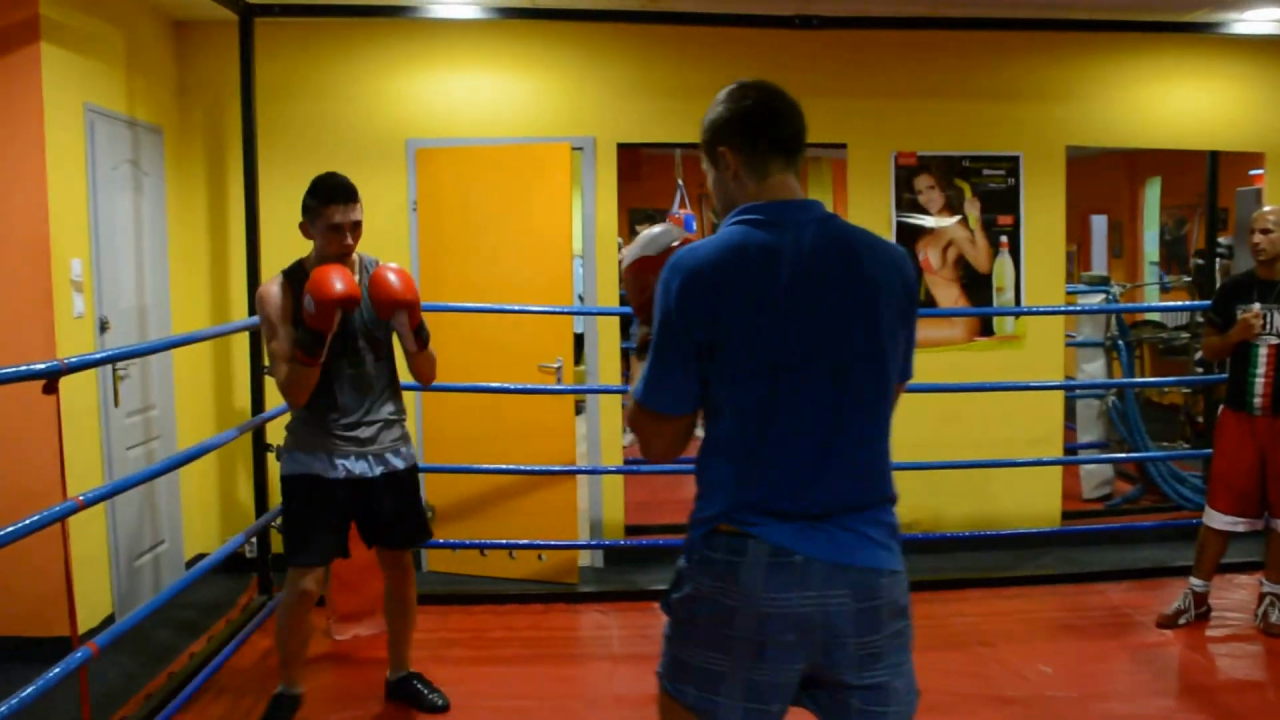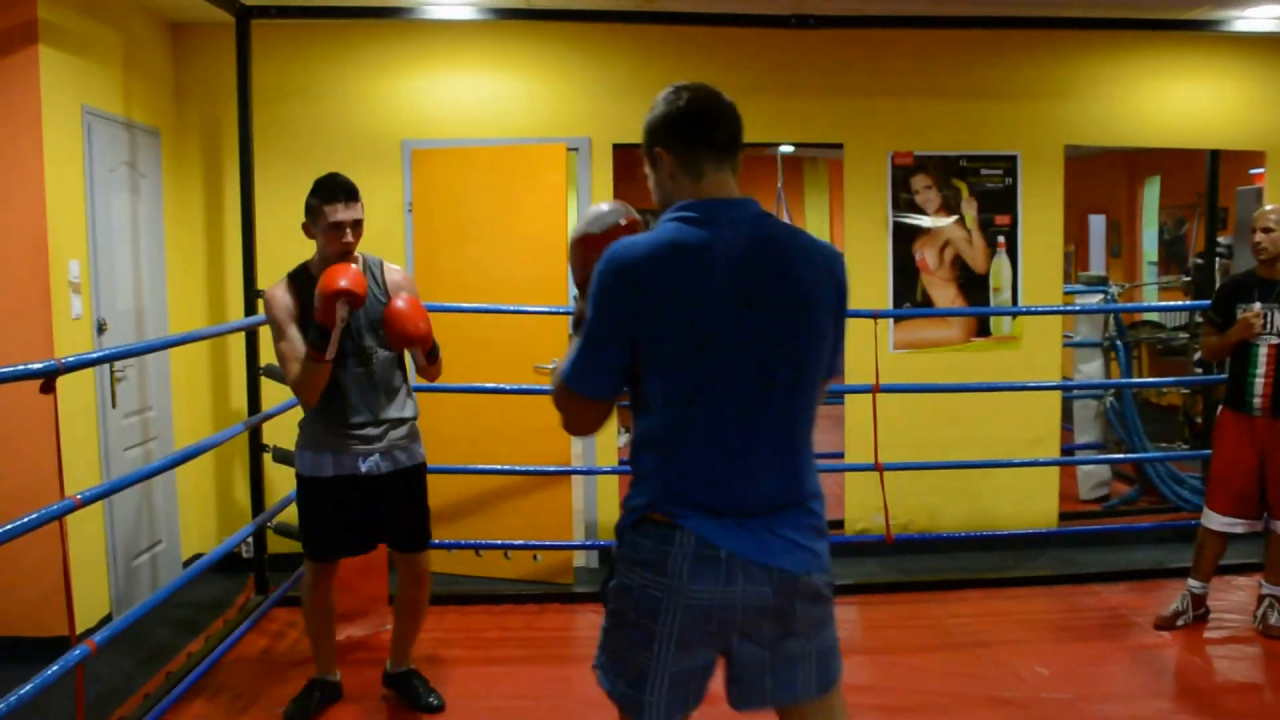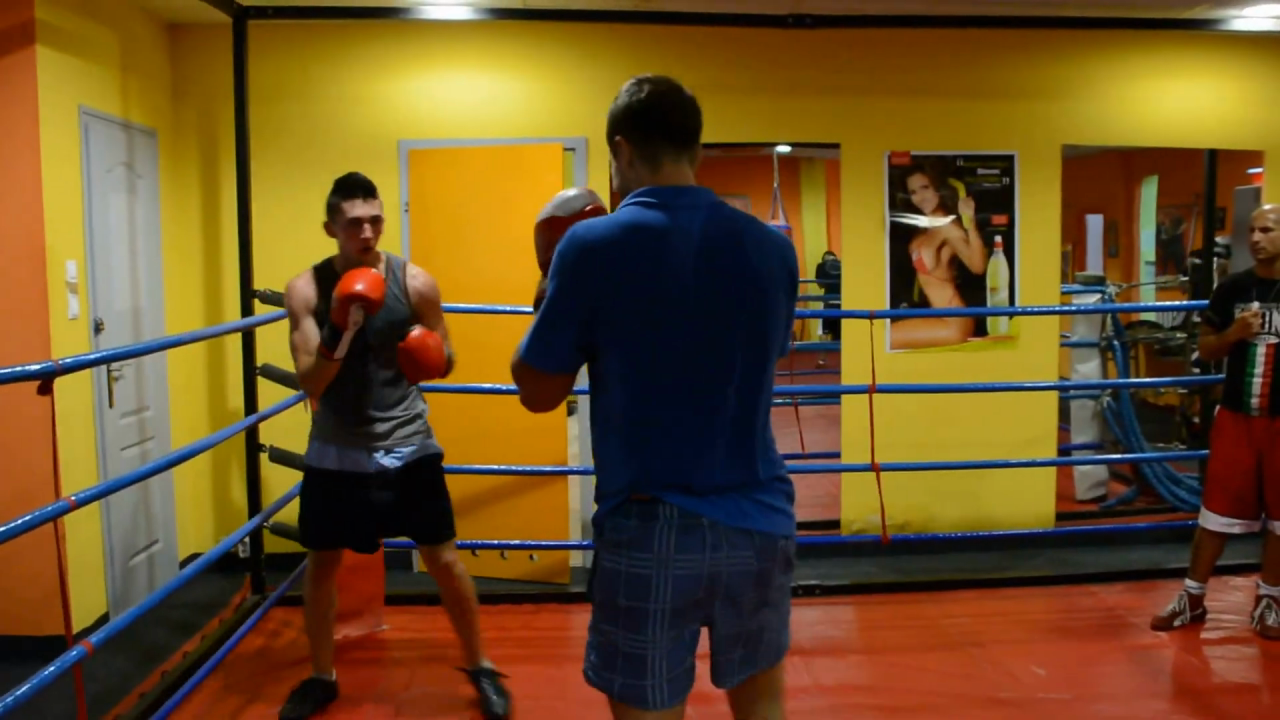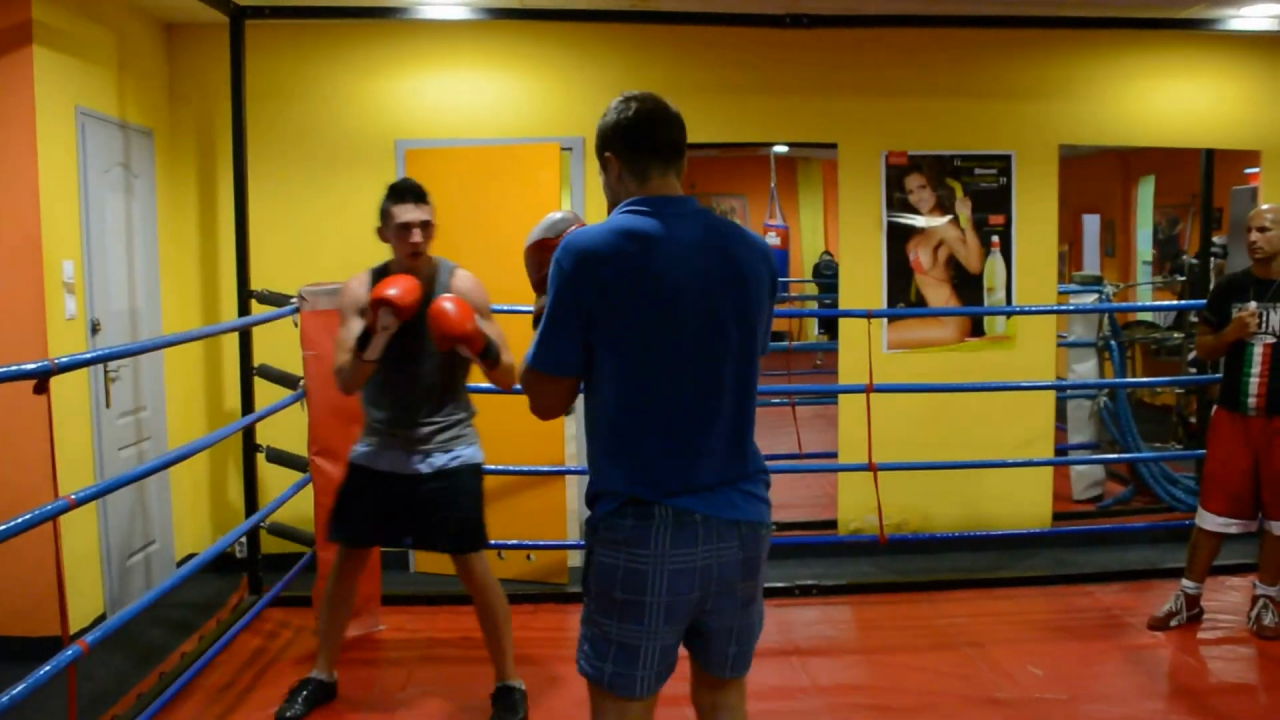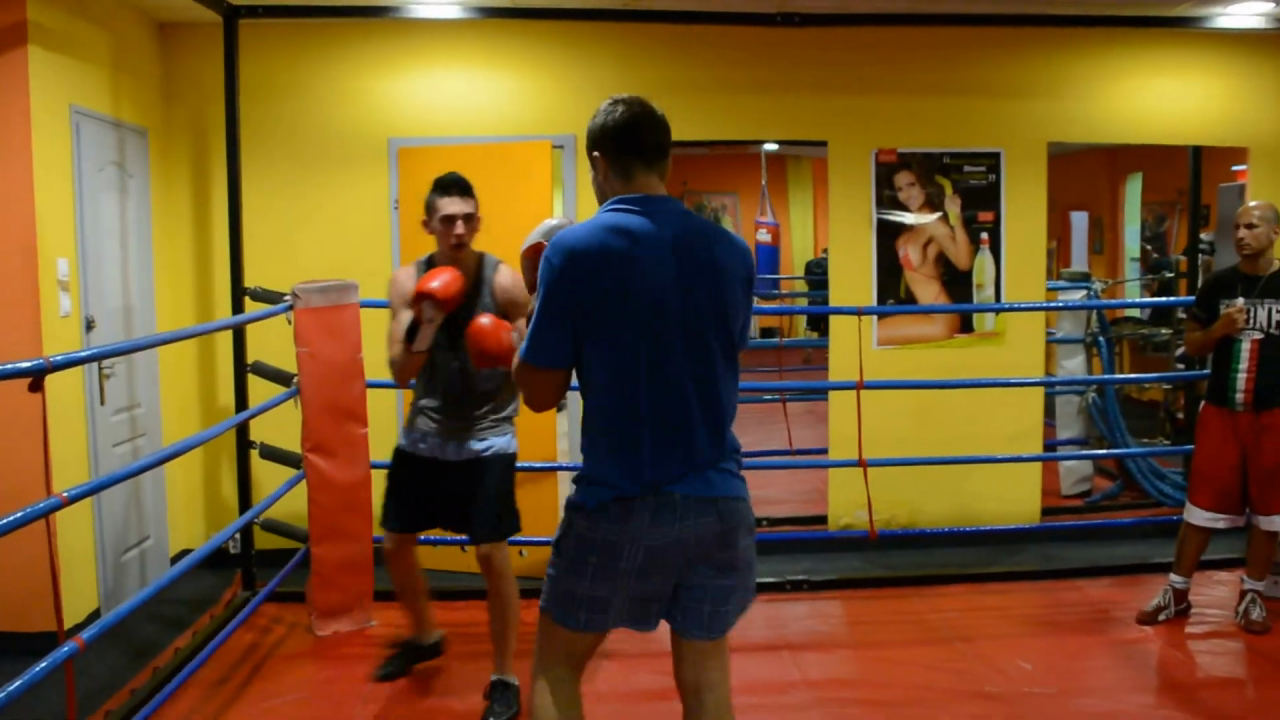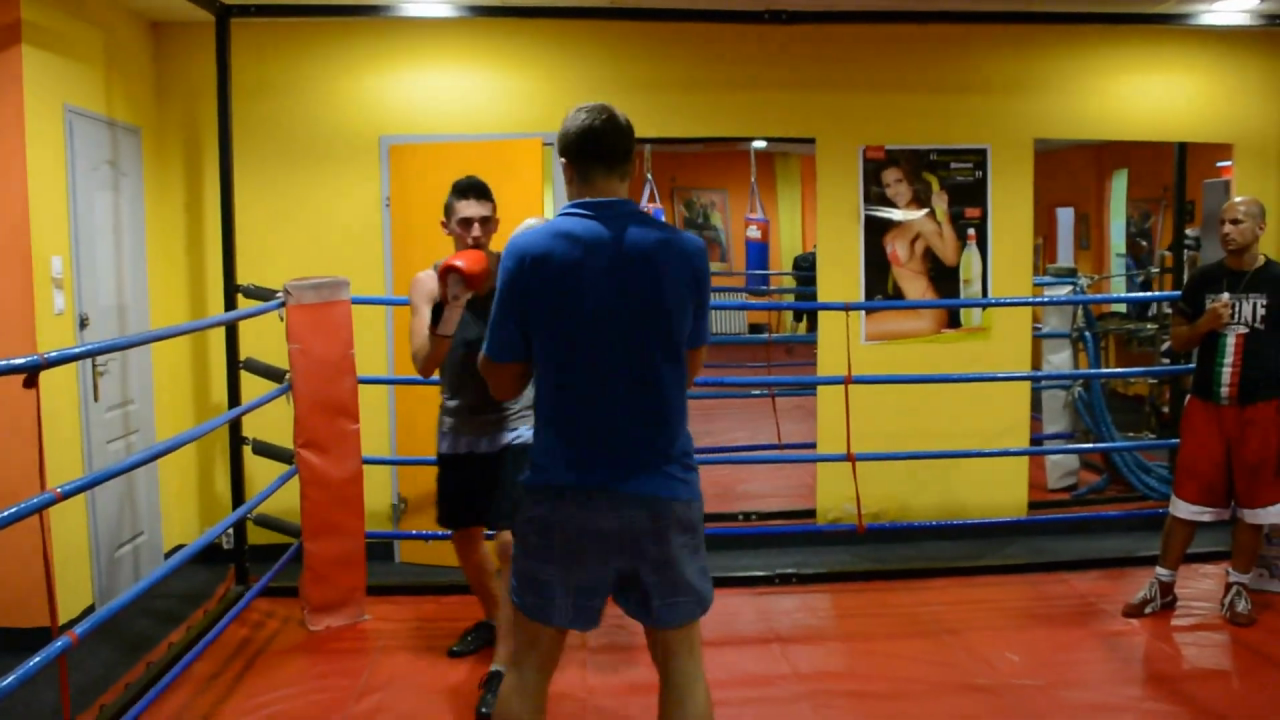
dt=0.2s
person 1, frame 1
left shoulder: (696, 270)
right shoulder: (888, 265)
left elbow: (658, 442)
left wrist: (657, 340)
left hip: (739, 568)
right hip: (865, 563)
person 1, frame 2
left shoulder: (632, 266)
right shoulder: (818, 264)
left elbow: (579, 414)
left wrist: (594, 318)
left hip: (670, 554)
right hip: (789, 554)
person 1, frame 3
left shoulder: (592, 245)
right shoulder: (771, 250)
left elbow: (538, 392)
left wrist: (551, 300)
left hip: (647, 532)
right hip: (758, 524)
person 1, frame 4
left shoulder: (586, 253)
right shoulder: (753, 254)
left elbow: (546, 400)
left wrist: (552, 311)
left hip: (634, 528)
right hip: (739, 520)
person 1, frame 5
left shoulder: (573, 249)
right shoulder: (730, 251)
left elbow: (539, 391)
left wrist: (541, 313)
left hip: (615, 507)
right hip: (717, 498)
person 1, frame 6
left shoulder: (531, 251)
right shoulder: (685, 252)
left elbow: (502, 380)
left hip: (562, 498)
right hip: (664, 492)
left knee: (528, 668)
right knee: (681, 666)
person 2, frame 1
left shoulder: (386, 279)
right shoulder: (278, 293)
left elbow: (425, 375)
right elbow: (294, 394)
left wrist: (413, 324)
right wrist: (318, 332)
left hip: (388, 452)
right hip: (316, 460)
left knee: (399, 567)
right knee: (302, 584)
left ankle: (400, 674)
person 2, frame 2
left shoulder: (393, 279)
right shoulder: (285, 295)
left elbow: (433, 370)
right elbow: (306, 392)
left wrist: (424, 346)
right wrist: (330, 327)
left hip: (396, 450)
right hip: (328, 458)
left knee: (415, 565)
right knee: (321, 571)
left ankle: (400, 668)
person 2, frame 3
left shoulder: (414, 280)
right shoulder: (306, 289)
left elbow: (443, 359)
right elbow: (310, 383)
left wrist: (435, 357)
right wrist: (343, 332)
left hip: (406, 444)
right hip: (335, 450)
left knee: (442, 559)
right knee: (320, 564)
left ankle: (479, 664)
person 2, frame 4
left shoulder: (463, 286)
right shoulder: (361, 291)
left elbow: (507, 376)
right elbow: (347, 382)
left wrist: (480, 343)
right wrist: (379, 331)
left hip: (448, 450)
right hip: (378, 449)
left knee: (472, 564)
right knee: (347, 561)
right ankle: (324, 675)
person 2, frame 5
left shoulder: (505, 280)
right shoulder: (410, 281)
right elbow: (401, 371)
left wrist: (513, 357)
right wrist: (427, 322)
left hip: (487, 438)
right hip: (424, 436)
left knee: (491, 553)
right knee: (396, 543)
right ankle: (423, 635)
person 2, frame 6
right shoulder: (429, 283)
right elbow: (424, 364)
right wrist: (450, 305)
left hip: (513, 429)
right hip: (459, 433)
left knee: (505, 540)
right knee: (464, 536)
left ankle: (503, 664)
right ankle: (492, 622)
person 3, frame 1
right shoulder: (1233, 289)
right elbow: (1208, 350)
right wrist: (1236, 335)
right hip: (1239, 414)
right knee: (1220, 508)
right ankle: (1197, 596)
person 3, frame 2
right shoulder: (1234, 288)
right elbow: (1208, 350)
right wrist: (1236, 334)
right hip: (1238, 415)
right knee: (1219, 509)
right ankle: (1195, 597)
person 3, frame 3
right shoulder: (1232, 288)
right elbow: (1206, 349)
right wrist: (1234, 333)
right hip: (1236, 415)
right knee: (1217, 510)
right ankle: (1192, 598)
person 3, frame 4
right shoulder: (1230, 287)
right elbow: (1203, 349)
right wrist: (1231, 332)
right hip: (1233, 415)
right knee: (1213, 509)
right ankle: (1189, 597)
person 3, frame 5
right shoulder: (1218, 284)
right elbow: (1192, 346)
right wrist: (1219, 329)
right hip: (1221, 410)
right knee: (1201, 504)
right ankle: (1177, 592)
person 3, frame 6
right shoulder: (1204, 279)
right elbow: (1178, 341)
right wrist: (1205, 323)
right hip: (1206, 405)
right knee: (1187, 498)
left ankle: (1238, 588)
right ankle: (1163, 585)
